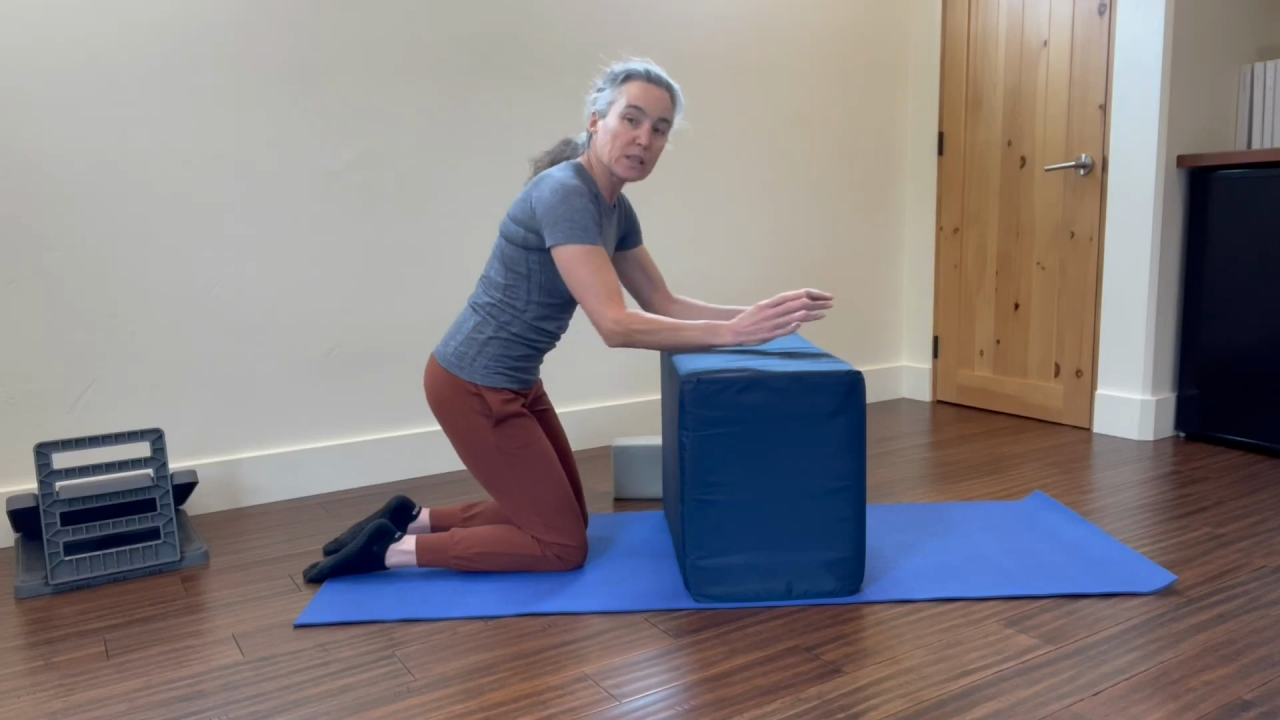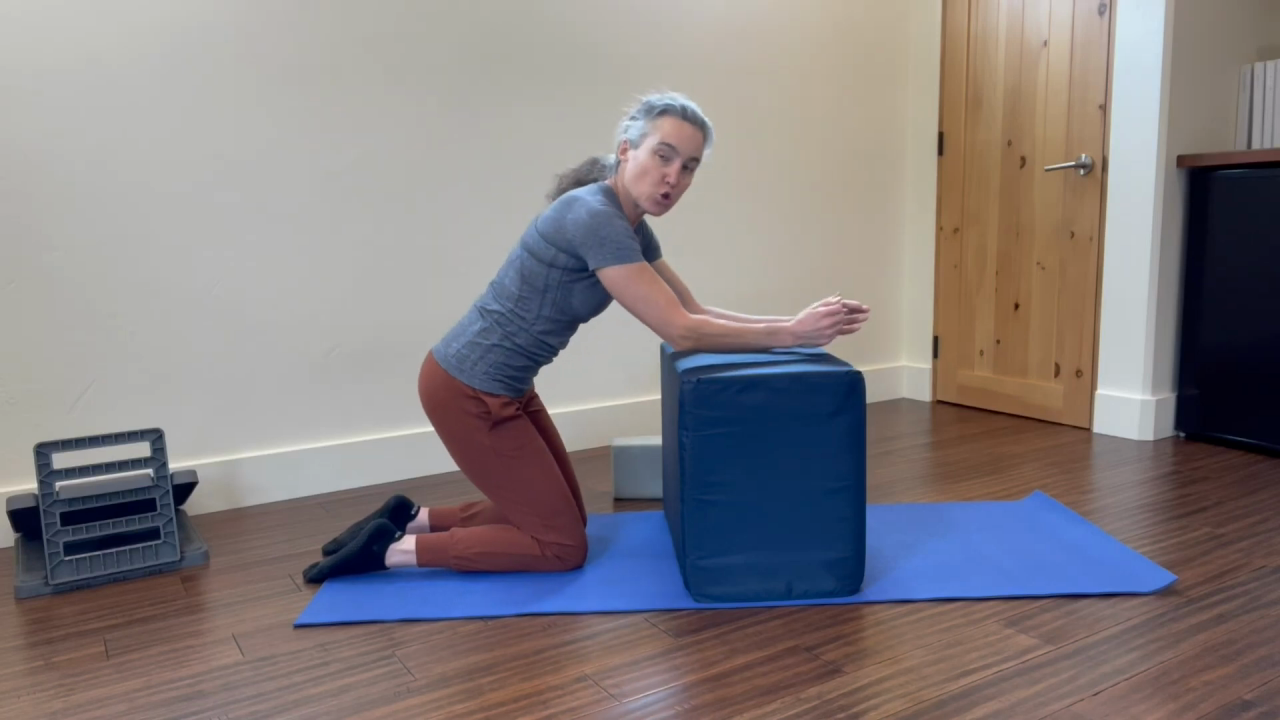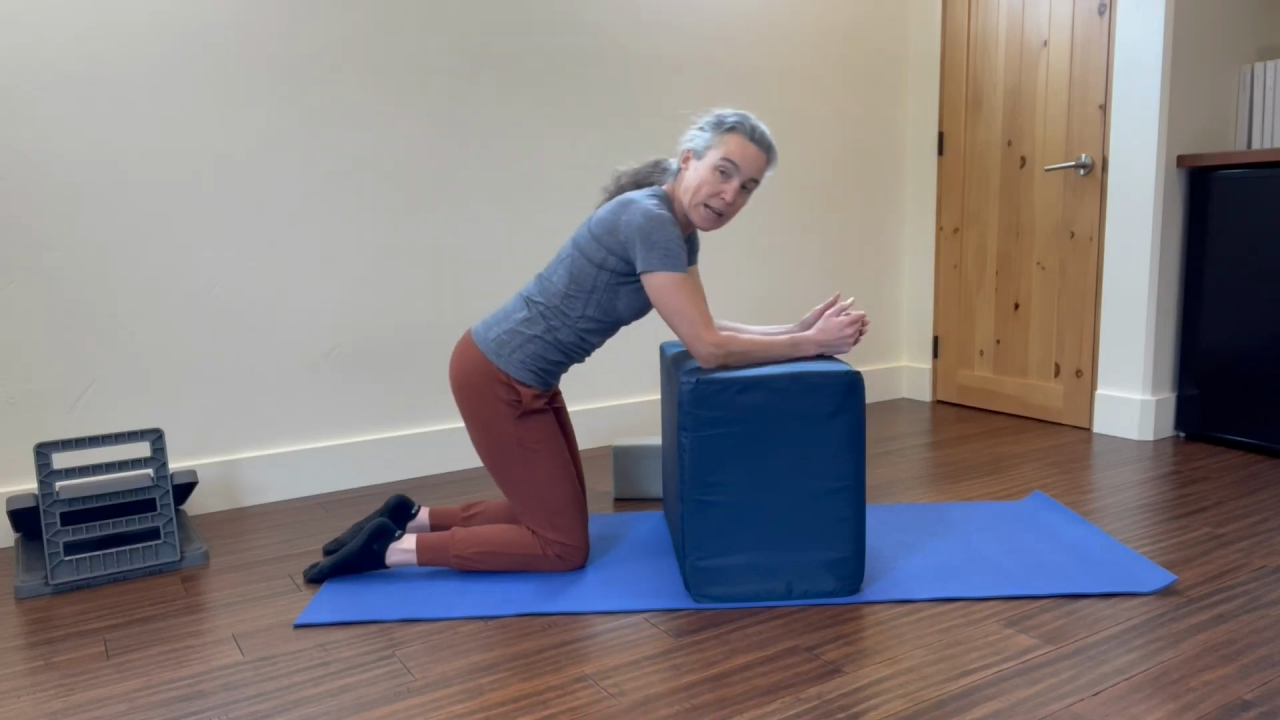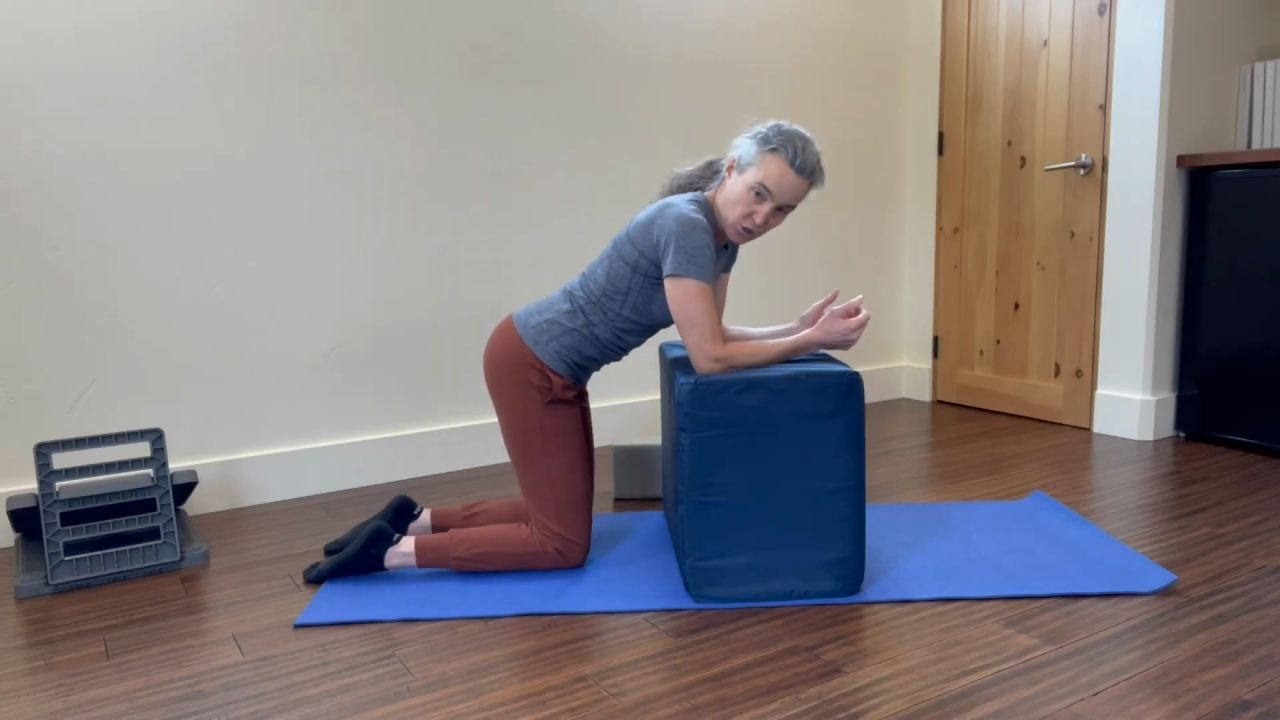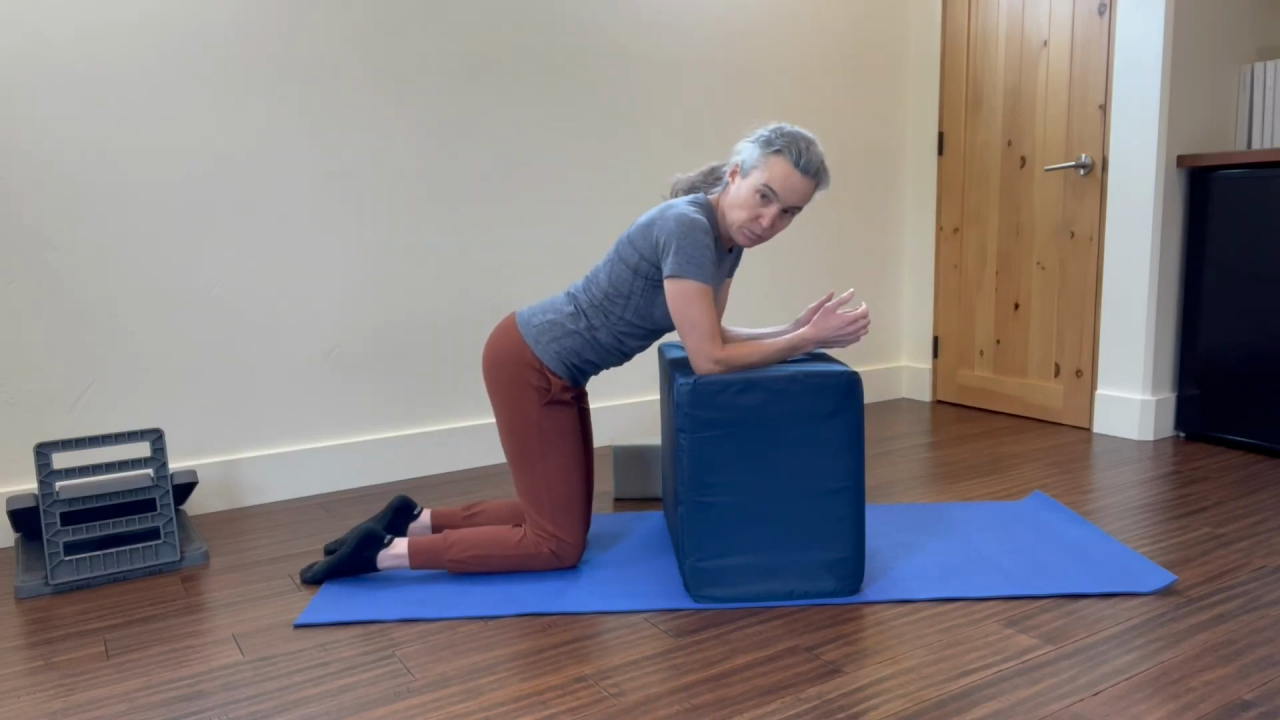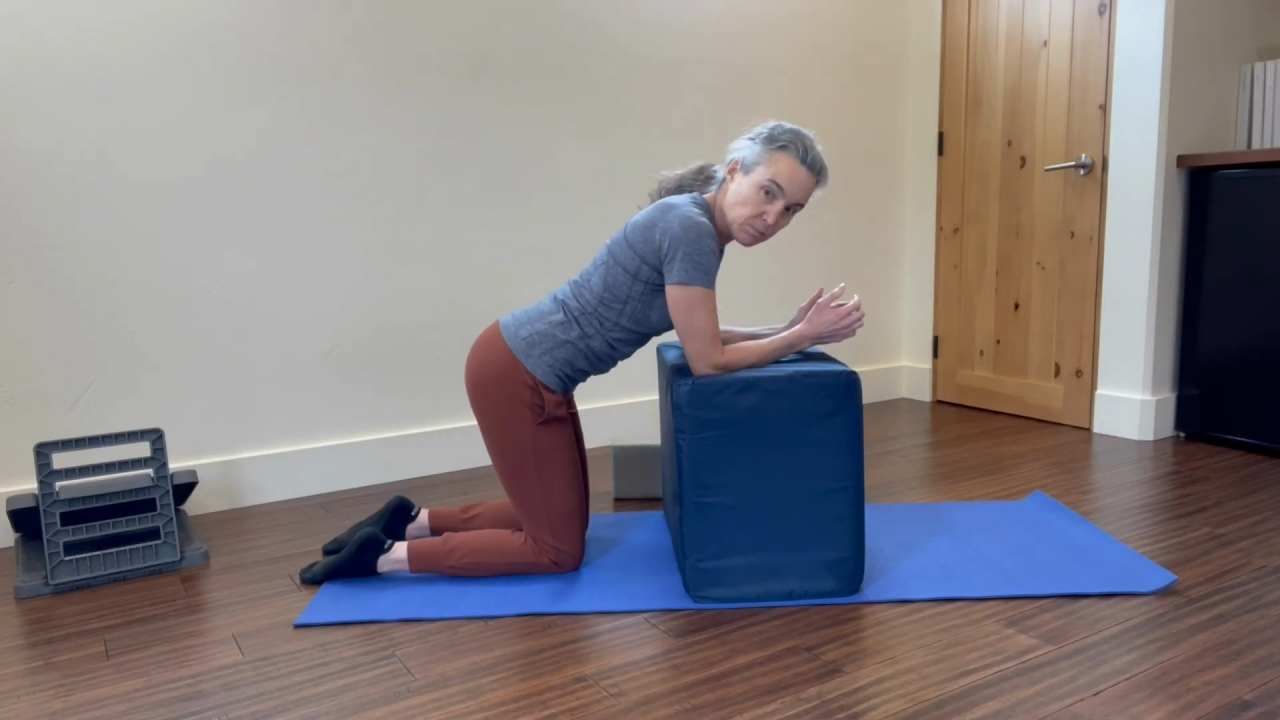
dt=0.4s
person 1, frame 1
left shoulder: (616, 209)
right shoulder: (564, 193)
left elbow: (663, 305)
right elbow: (614, 325)
left wrist: (750, 318)
right wrist: (730, 333)
left hip: (513, 383)
right hip: (473, 388)
left knee: (557, 517)
right knee: (562, 546)
left ankle: (415, 520)
right ankle: (393, 549)
person 1, frame 2
left shoulder: (629, 227)
right shoulder: (593, 217)
left elbow: (692, 312)
right elbow: (679, 333)
left wrist: (794, 322)
right wrist: (790, 334)
left hip: (502, 388)
right hip: (467, 391)
left knee: (558, 516)
right knee: (562, 545)
left ankle: (413, 519)
right ankle: (392, 549)
person 1, frame 3
left shoulder: (678, 230)
right shoulder: (648, 220)
left elbow: (703, 330)
right elbow: (708, 350)
left wrist: (797, 329)
right wrist: (810, 345)
left hip: (521, 376)
right hip: (496, 378)
left knee: (556, 516)
right knee: (564, 546)
left ankle: (412, 518)
right ankle: (392, 548)
person 1, frame 4
left shoulder: (722, 233)
right shoulder: (686, 226)
left elbow: (711, 334)
right elbow: (710, 360)
left wrist: (798, 328)
right wrist: (813, 342)
left hip: (552, 366)
right hip: (529, 364)
left knee: (558, 517)
right knee: (563, 544)
left ankle: (414, 519)
right ankle: (390, 551)
person 1, frame 5
left shoulder: (730, 237)
right shoulder: (687, 227)
left elbow: (708, 336)
right elbow: (709, 361)
left wrist: (795, 330)
right wrist: (809, 339)
left hip: (555, 367)
right hip: (528, 364)
left knee: (560, 518)
right knee: (557, 544)
left ankle: (414, 518)
right ankle: (385, 551)
person 1, frame 6
left shoulder: (704, 228)
right shoulder: (689, 229)
left elbow: (702, 337)
right elbow: (708, 363)
left wrist: (790, 329)
right wrist: (804, 337)
left hip: (525, 366)
right hip: (514, 376)
left knee: (557, 520)
right knee: (558, 551)
left ankle: (411, 521)
right ankle: (384, 555)
